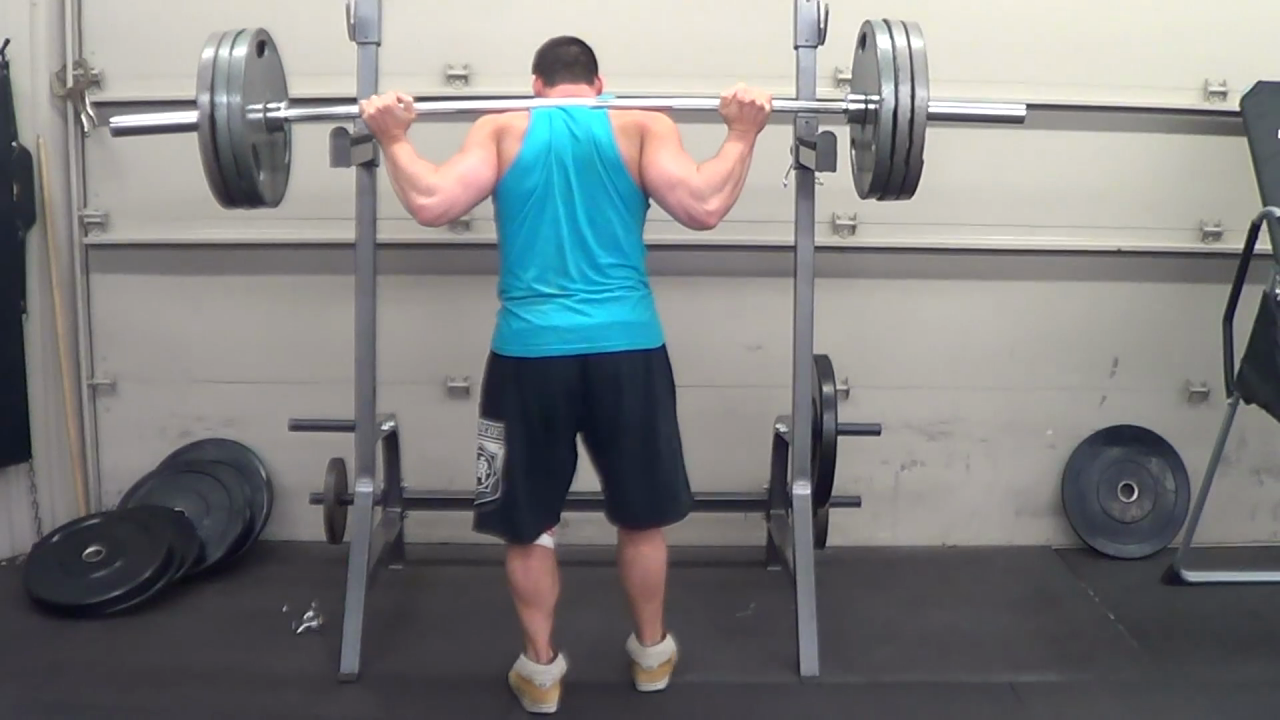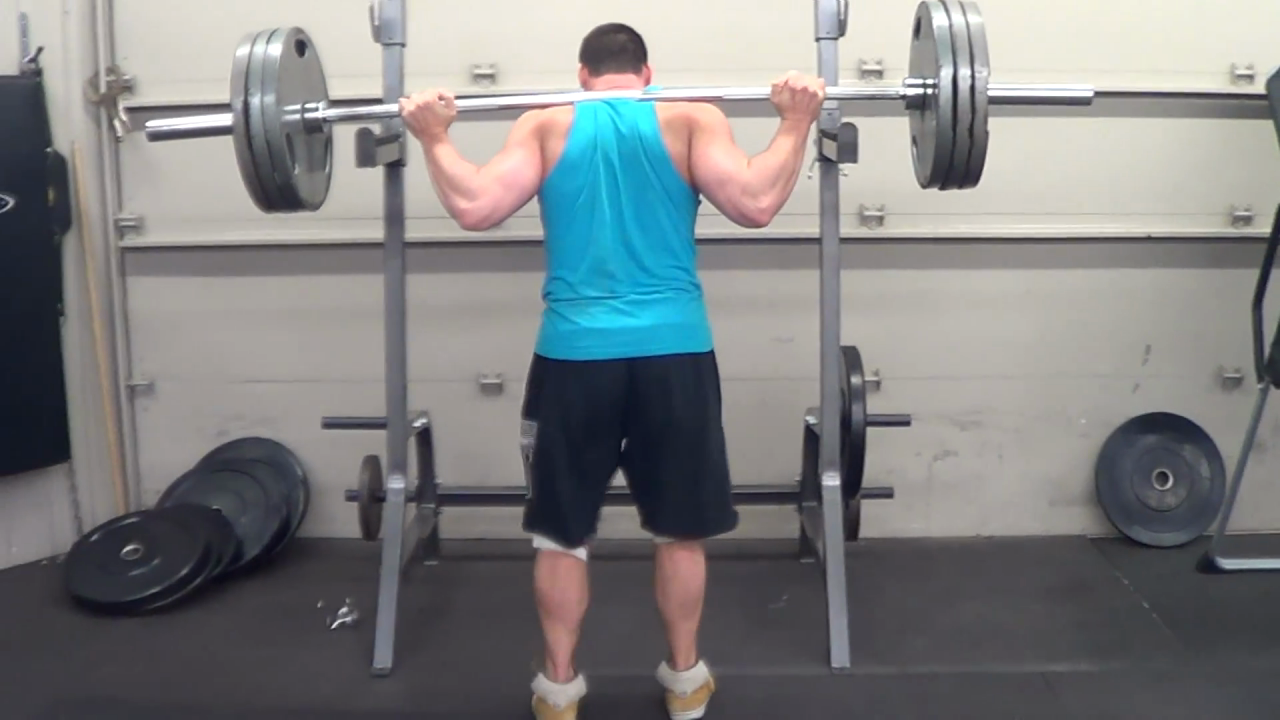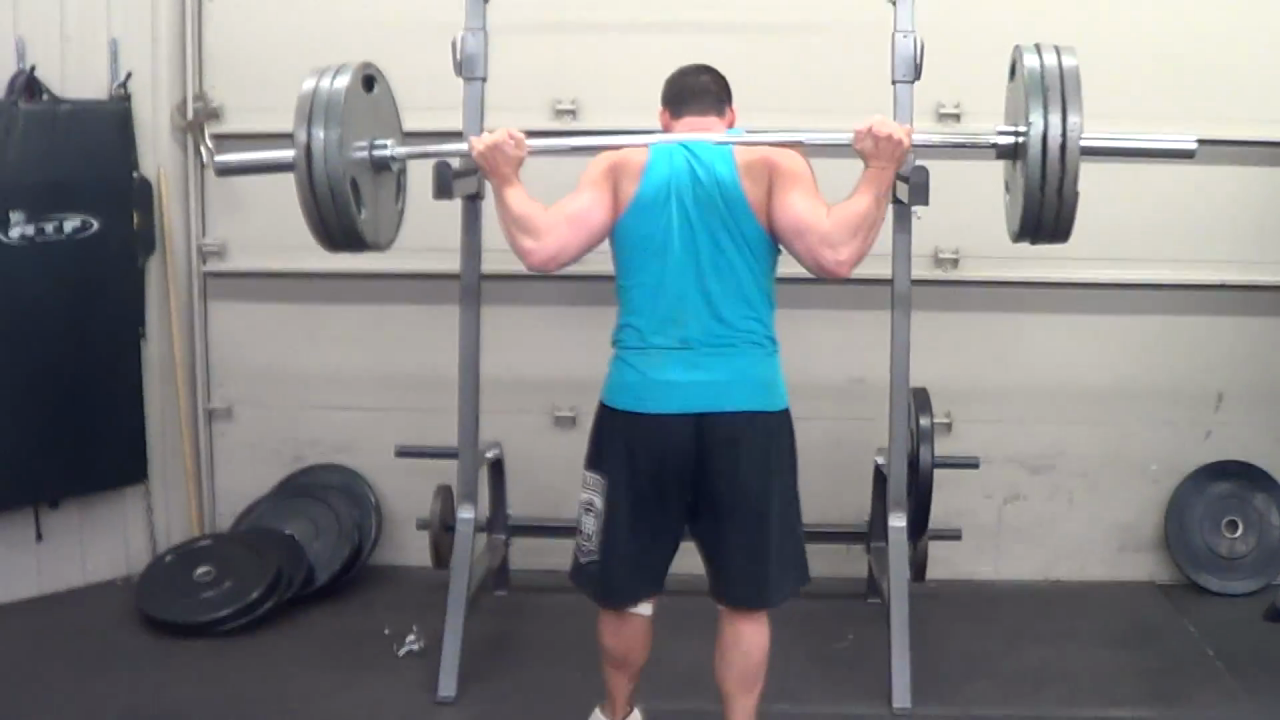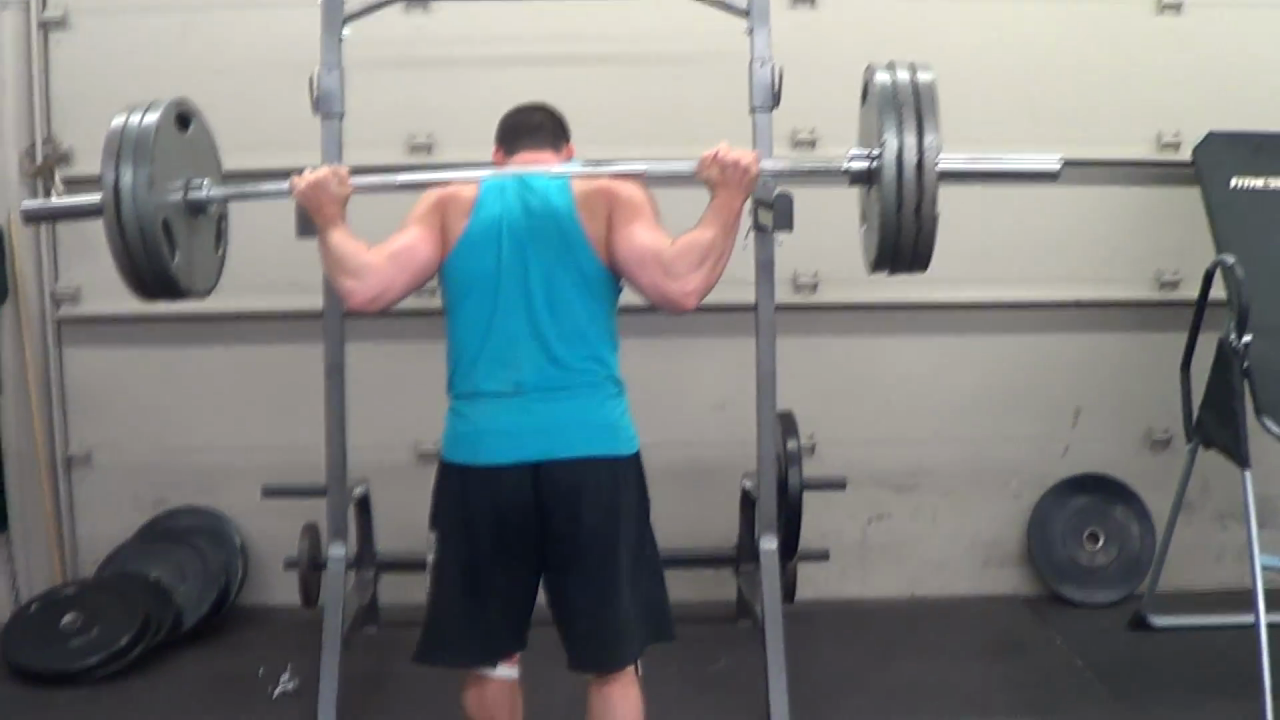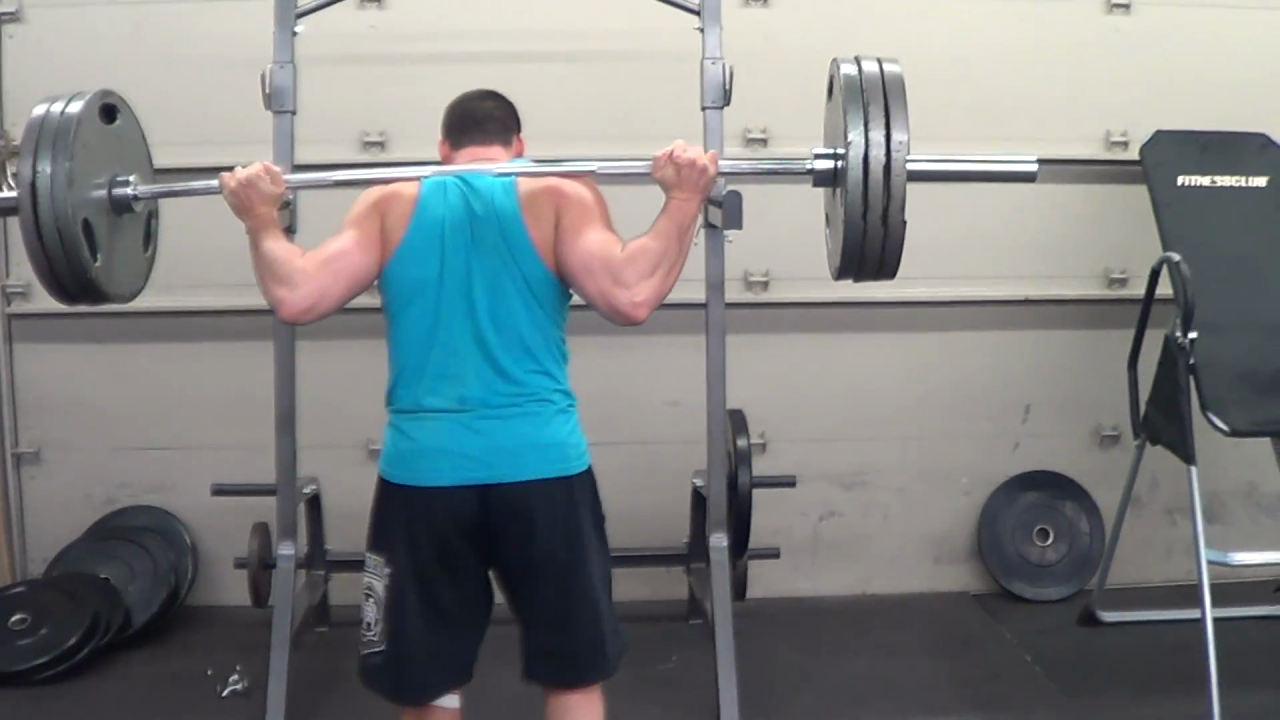
dt=1s
person 1, frame 1
left shoulder: (501, 127)
right shoulder: (641, 124)
left elbow: (431, 204)
right elbow: (703, 207)
left wrist: (392, 137)
right wrist: (742, 134)
left hip: (529, 351)
right hip: (626, 347)
left knee: (527, 523)
right knee: (644, 513)
right ankle: (652, 649)
person 1, frame 2
left shoulder: (546, 125)
right shoulder: (690, 118)
left elbow: (474, 208)
right elbow: (755, 204)
left wrist: (433, 137)
right wrist: (796, 123)
left hip: (573, 355)
right hip: (674, 351)
left knee: (561, 533)
right knee: (681, 531)
person 1, frame 3
left shoulder: (619, 167)
right shoulder: (772, 165)
left elbow: (542, 248)
right elbow: (835, 254)
left wrist: (505, 178)
right wrist: (880, 171)
left hip: (640, 405)
right hip: (747, 408)
left knee: (620, 588)
right knee: (746, 599)
person 1, frame 4
left shoulder: (450, 204)
right shoulder: (609, 197)
left elbow: (364, 290)
right elbow: (680, 287)
left wrist: (329, 217)
right wrist: (728, 198)
left hip: (482, 454)
right hip: (593, 450)
left knee: (489, 653)
right knee: (612, 658)
person 1, frame 5
left shoulder: (390, 205)
right shoulder: (560, 198)
left elbow: (296, 298)
right elbow: (631, 298)
left wrist: (261, 216)
right wrist: (684, 200)
left hip: (424, 473)
right hip: (543, 468)
